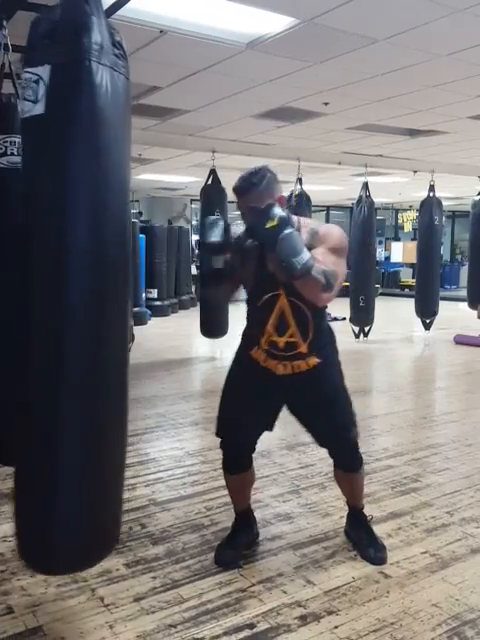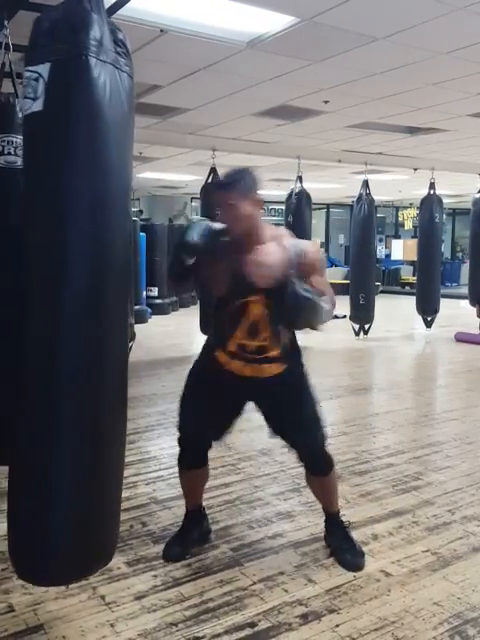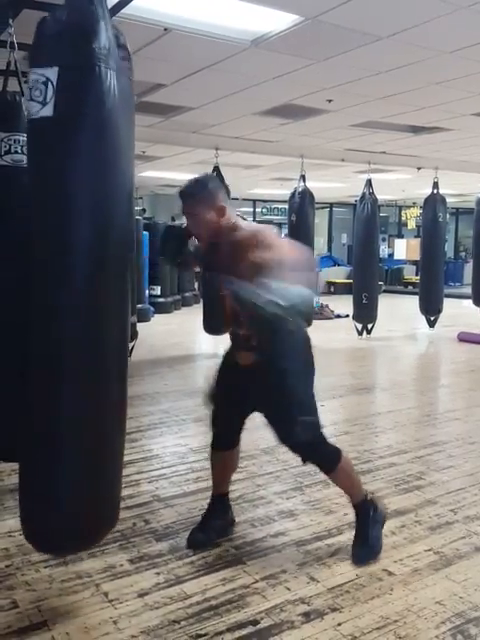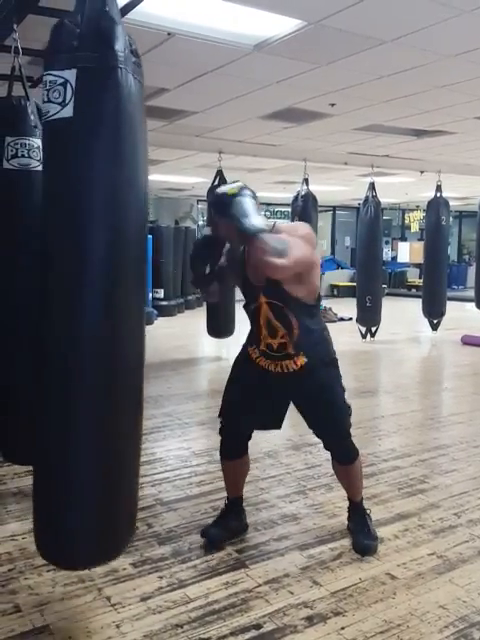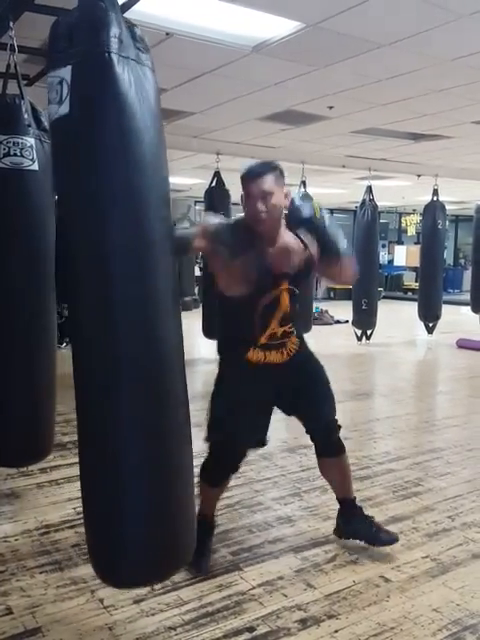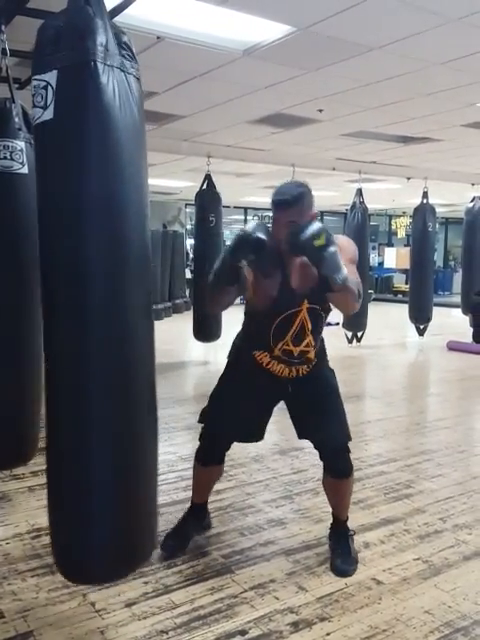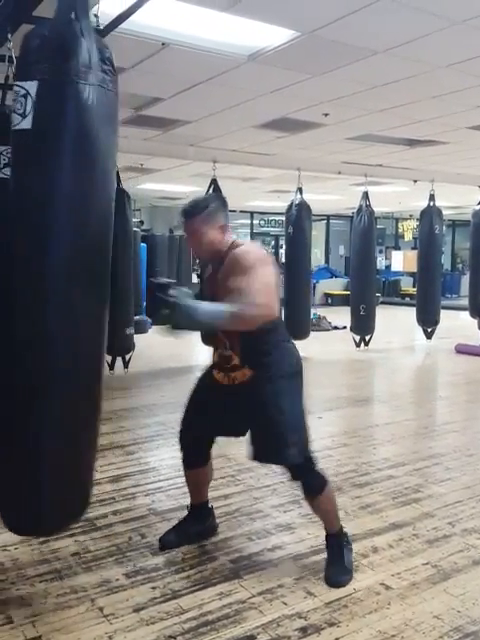
dt=0.7s
person 1, frame 1
left shoulder: (325, 235)
right shoulder: (247, 241)
left elbow: (321, 292)
right elbow: (217, 295)
left wrist: (284, 237)
left hip: (311, 360)
right hip: (257, 361)
left knee: (344, 448)
right knee: (235, 445)
left ankle: (357, 521)
right ankle: (243, 526)
person 1, frame 2
left shoulder: (297, 250)
right shoulder: (215, 239)
left elbow: (325, 301)
right elbow: (181, 274)
left wrist: (307, 302)
right wrist: (187, 253)
left hip: (277, 366)
right hip: (221, 364)
left knee: (312, 449)
right knee: (193, 444)
left ankle: (335, 526)
right ankle: (195, 522)
person 1, frame 3
left shoulder: (256, 239)
right shoulder: (216, 241)
left elbow: (297, 263)
left hip: (278, 354)
right hip: (247, 351)
left knee: (306, 442)
right knee: (224, 426)
left ankle: (367, 511)
right ankle: (219, 510)
person 1, frame 4
left shoulder: (297, 235)
right shoulder: (239, 247)
left elbow: (274, 265)
right elbow: (214, 289)
left wrist: (245, 214)
left hip: (311, 359)
right hip: (259, 355)
left knee: (339, 440)
right knee: (232, 432)
left ankle: (358, 513)
right ankle: (234, 513)
person 1, frame 5
left shoulder: (301, 237)
right shoulder: (225, 237)
left elbow: (346, 276)
left wrist: (327, 241)
left hip: (291, 354)
right hip: (242, 361)
left knee: (327, 435)
right knee: (225, 452)
left ankle: (351, 515)
right ankle: (203, 526)
person 1, frame 6
left shoulder: (340, 247)
right shoulder: (254, 247)
left elbow: (351, 305)
right elbow: (215, 302)
left wrist: (326, 258)
right wrist: (235, 257)
left hip: (309, 366)
right hip: (252, 364)
left knee: (336, 452)
right knee: (213, 440)
left ankle: (341, 532)
right ankle: (196, 515)
person 1, frame 7
left shoulder: (248, 256)
right shoulder: (216, 263)
left elbow: (258, 310)
left wrist: (195, 312)
right wrist: (185, 306)
left hip: (271, 372)
right hip: (229, 370)
left knee: (298, 464)
right knee: (193, 439)
left ankle: (338, 541)
right ankle: (200, 517)
